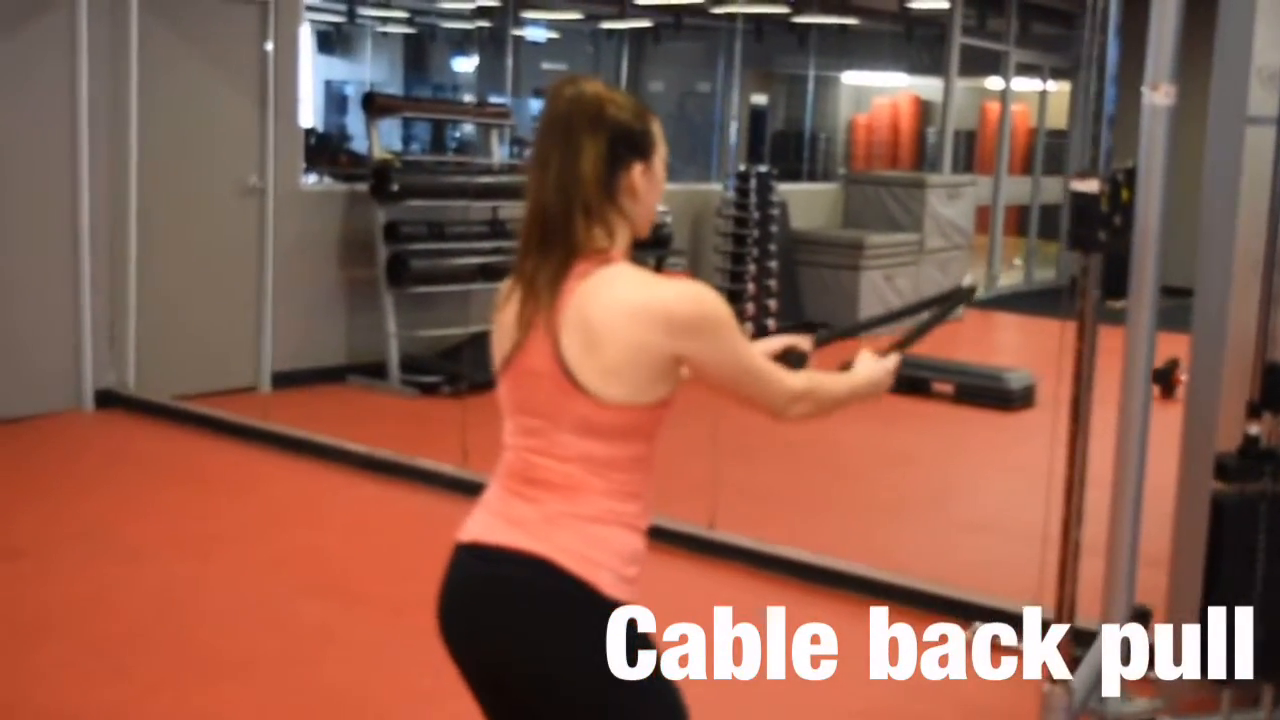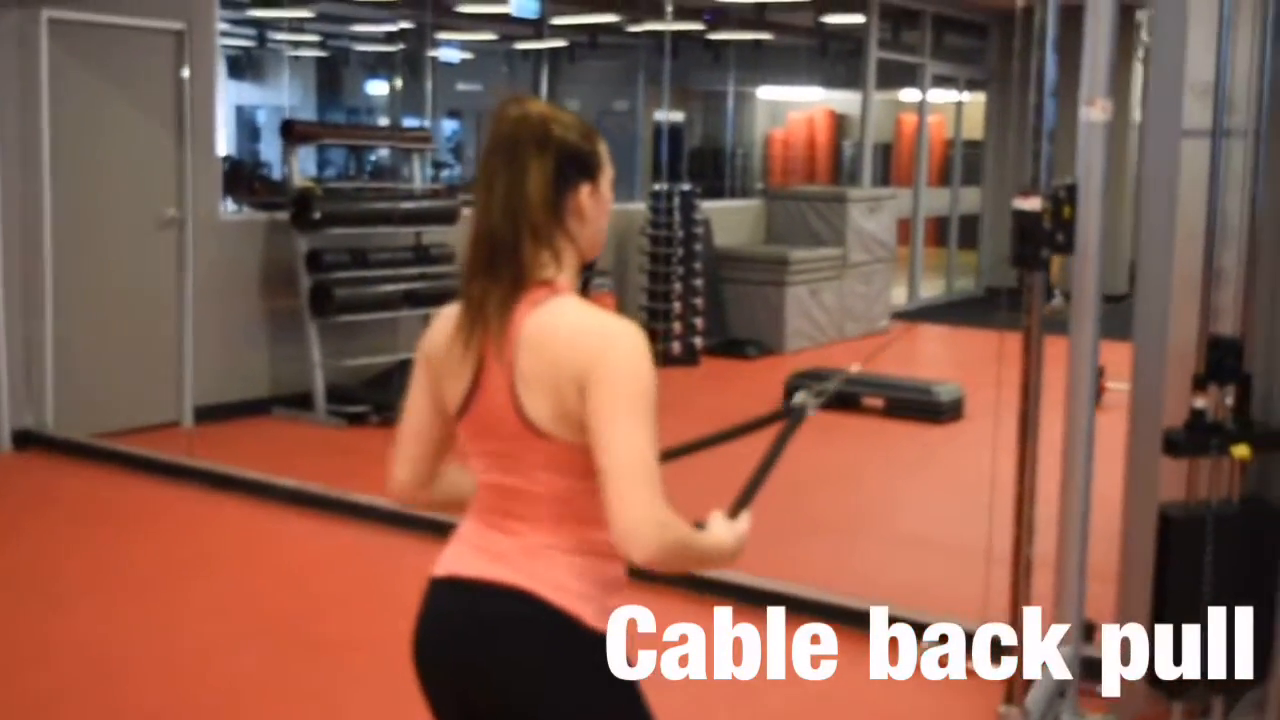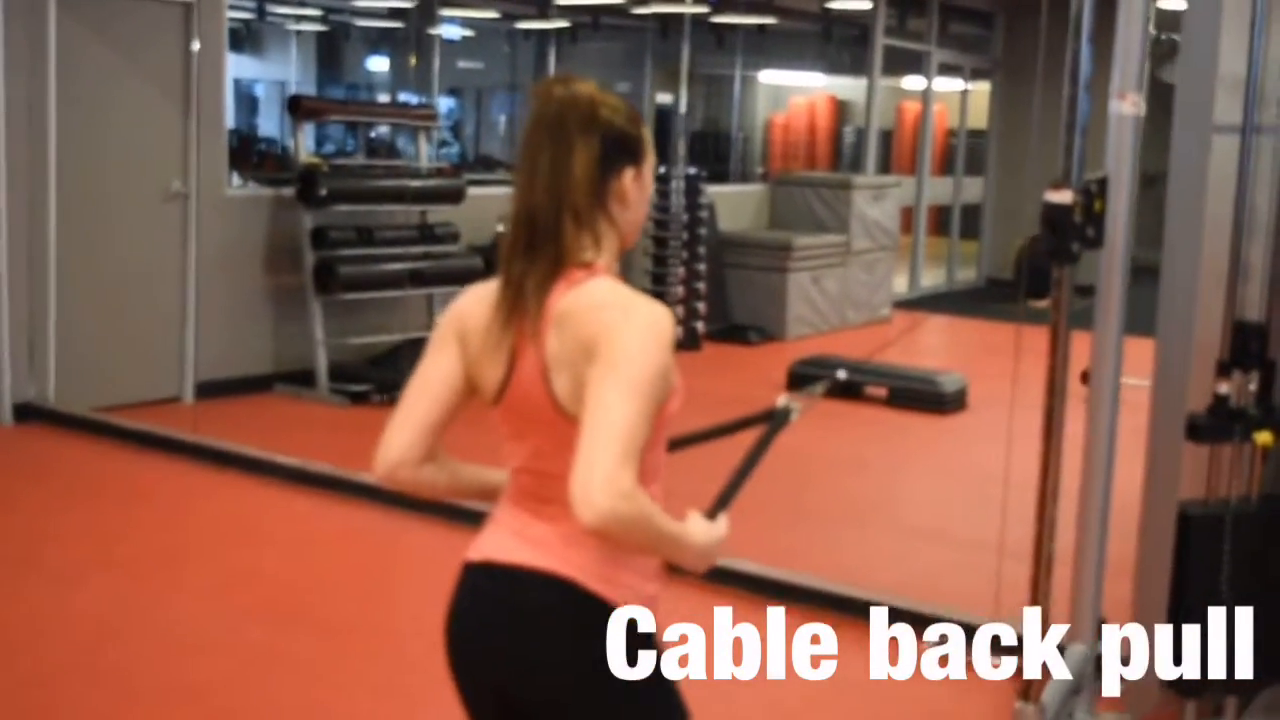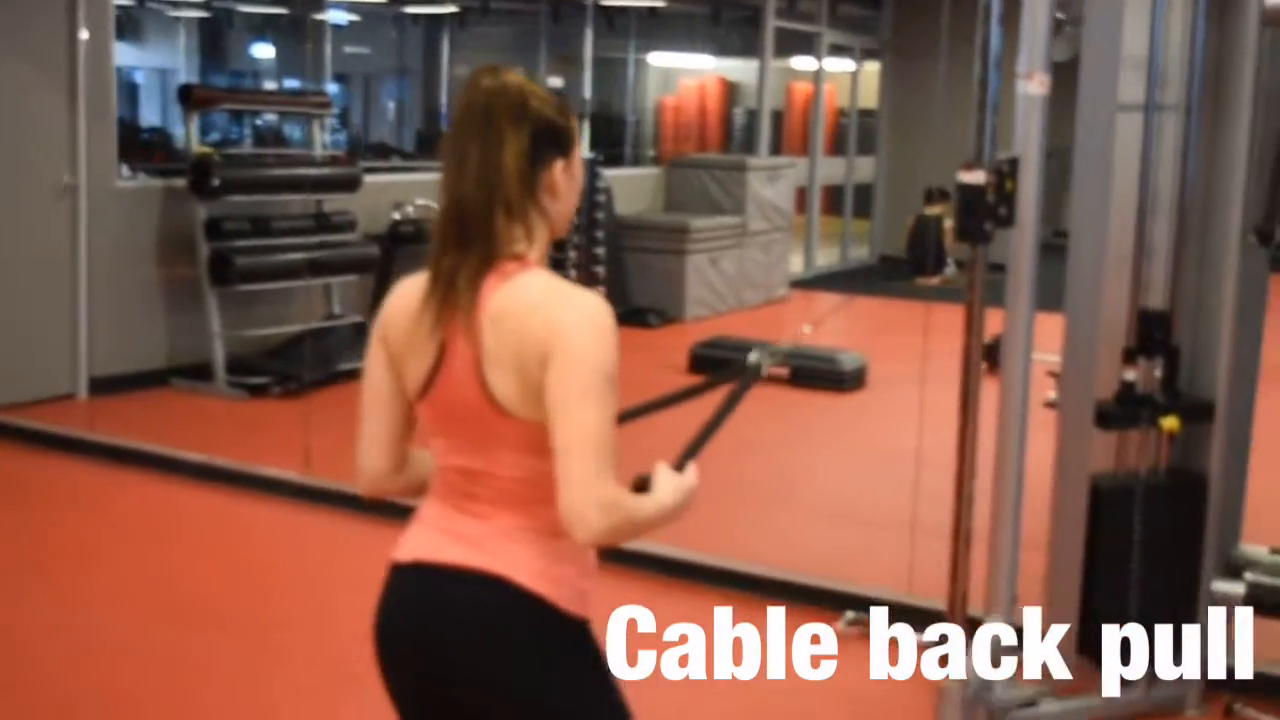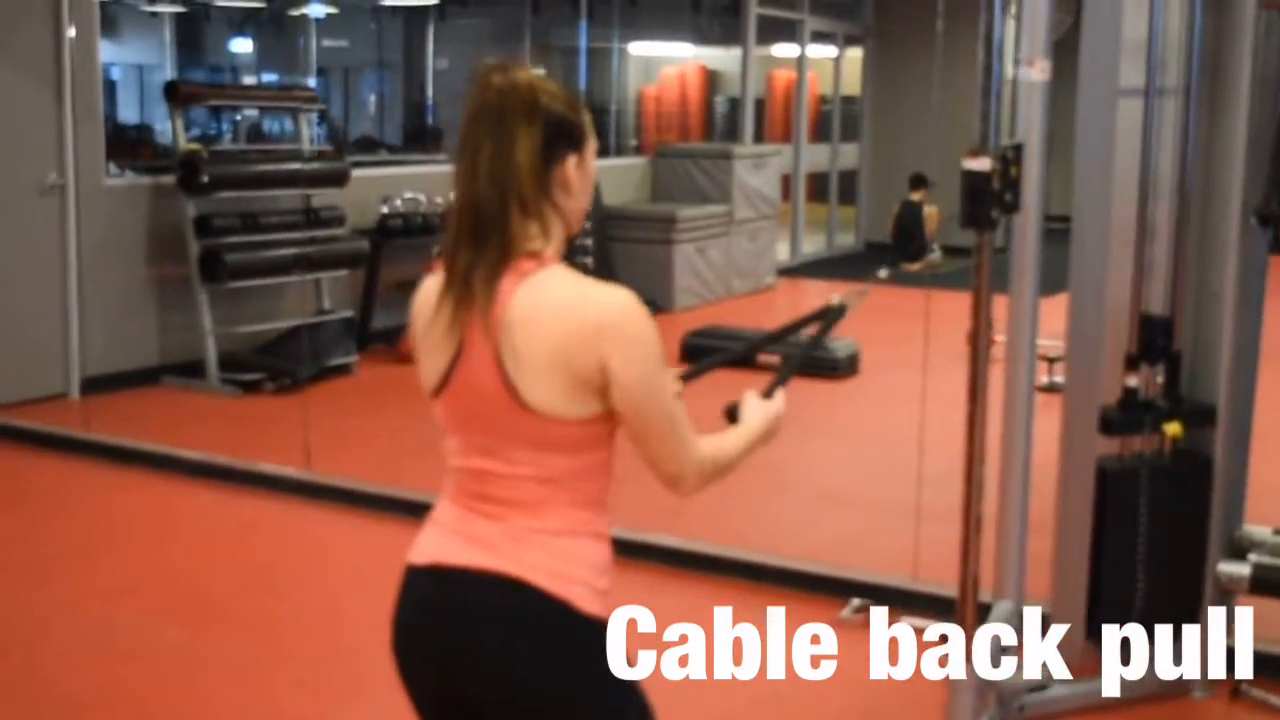
dt=0.5s
person 1, frame 1
left shoulder: (520, 294)
right shoulder: (668, 306)
right elbow: (787, 398)
left wrist: (741, 351)
right wrist: (864, 379)
left hip: (473, 583)
right hip: (567, 602)
person 1, frame 2
left shoulder: (450, 329)
right shoulder: (604, 341)
left elbow: (411, 483)
right elbow: (644, 536)
right wrist: (718, 544)
left hip: (447, 623)
right hip: (549, 638)
person 1, frame 3
left shoulder: (477, 309)
right shoulder: (633, 318)
left elbow: (398, 462)
right elbow: (602, 501)
right wrist: (689, 543)
left hip: (480, 609)
right hip: (580, 626)
person 1, frame 4
left shoulder: (406, 304)
right shoulder: (569, 315)
left elbow: (379, 474)
right elbow: (592, 514)
right wrist: (668, 498)
left hip: (408, 608)
right hip: (517, 619)
person 1, frame 5
left shoulder: (433, 300)
right shoulder: (603, 312)
right elbow: (683, 472)
right wrist: (753, 426)
left hip: (426, 607)
right hip: (538, 620)
